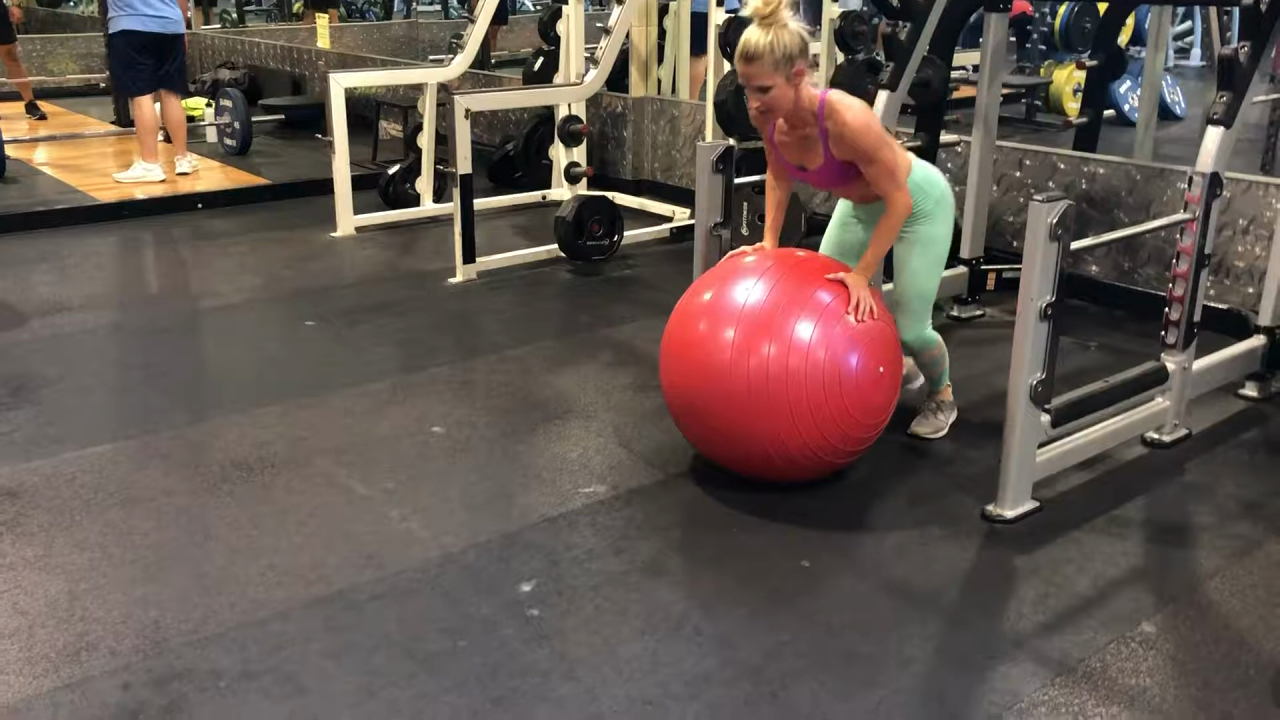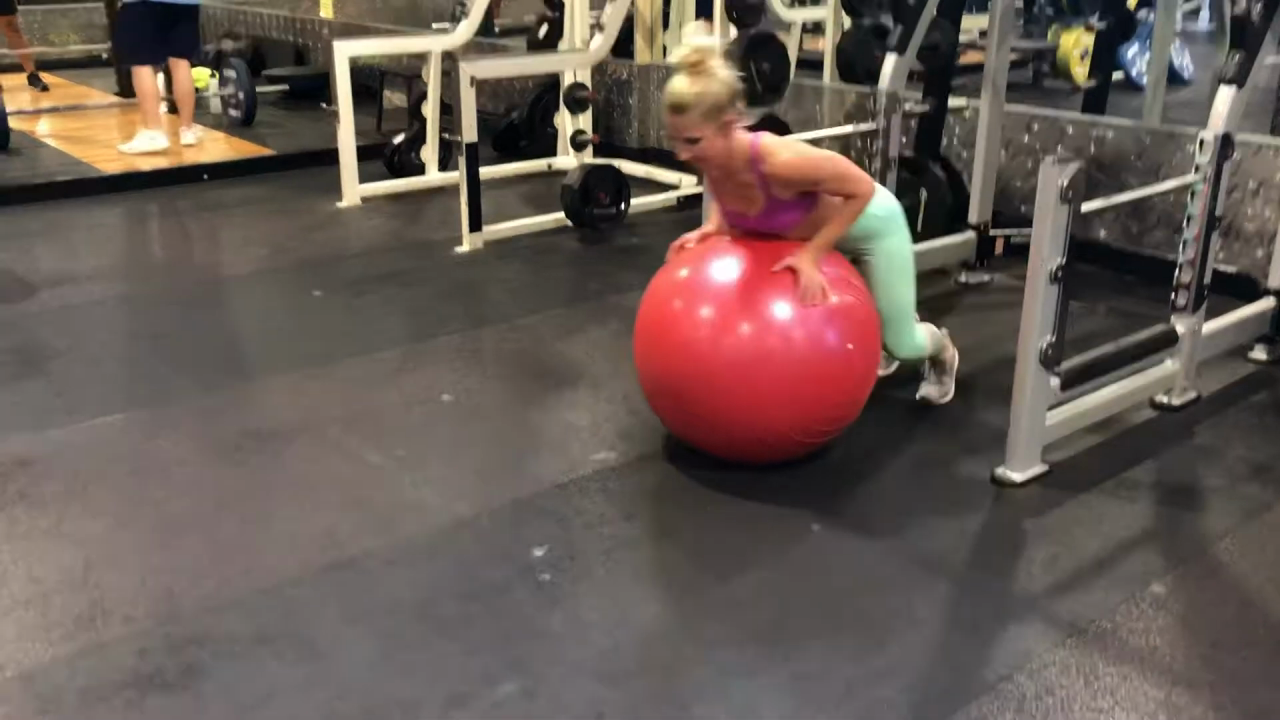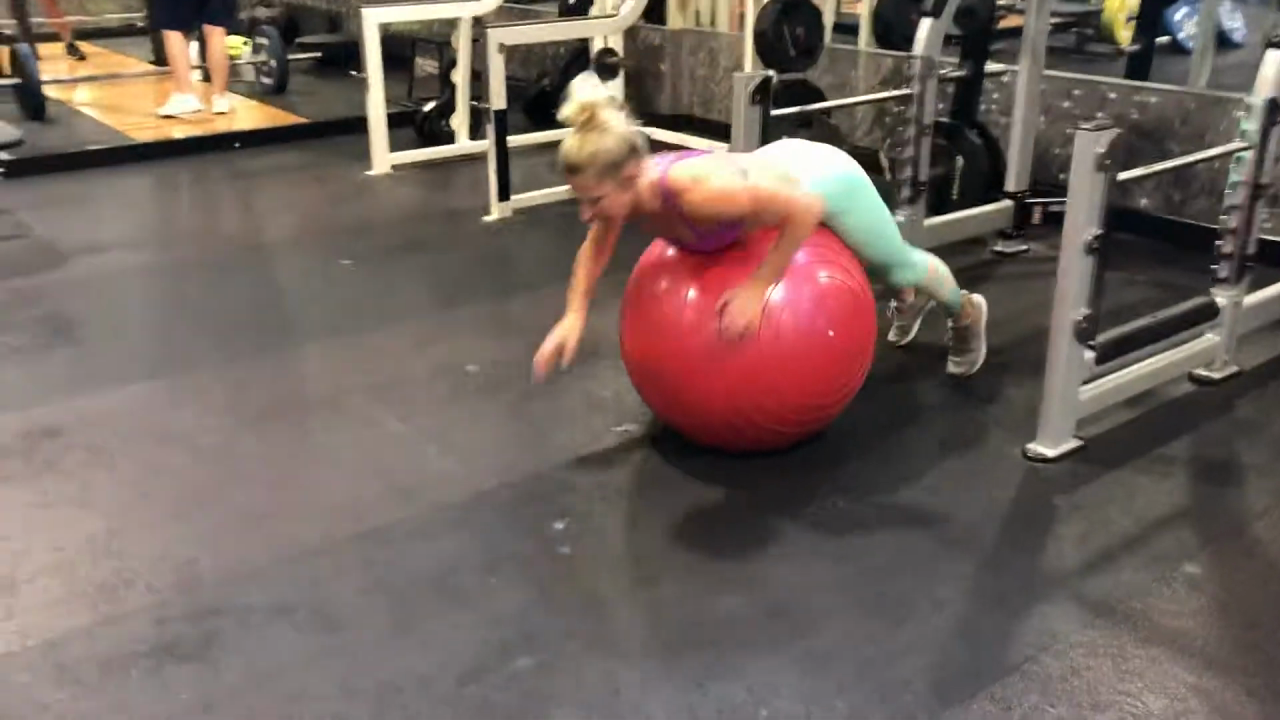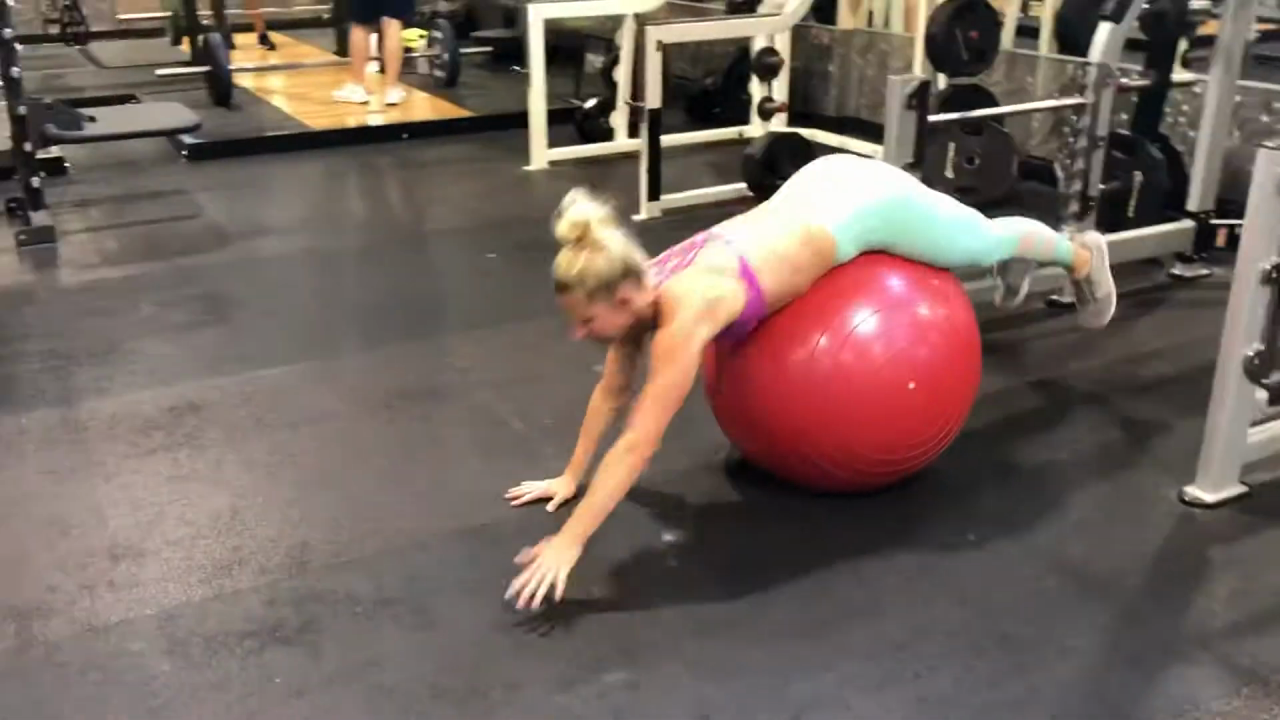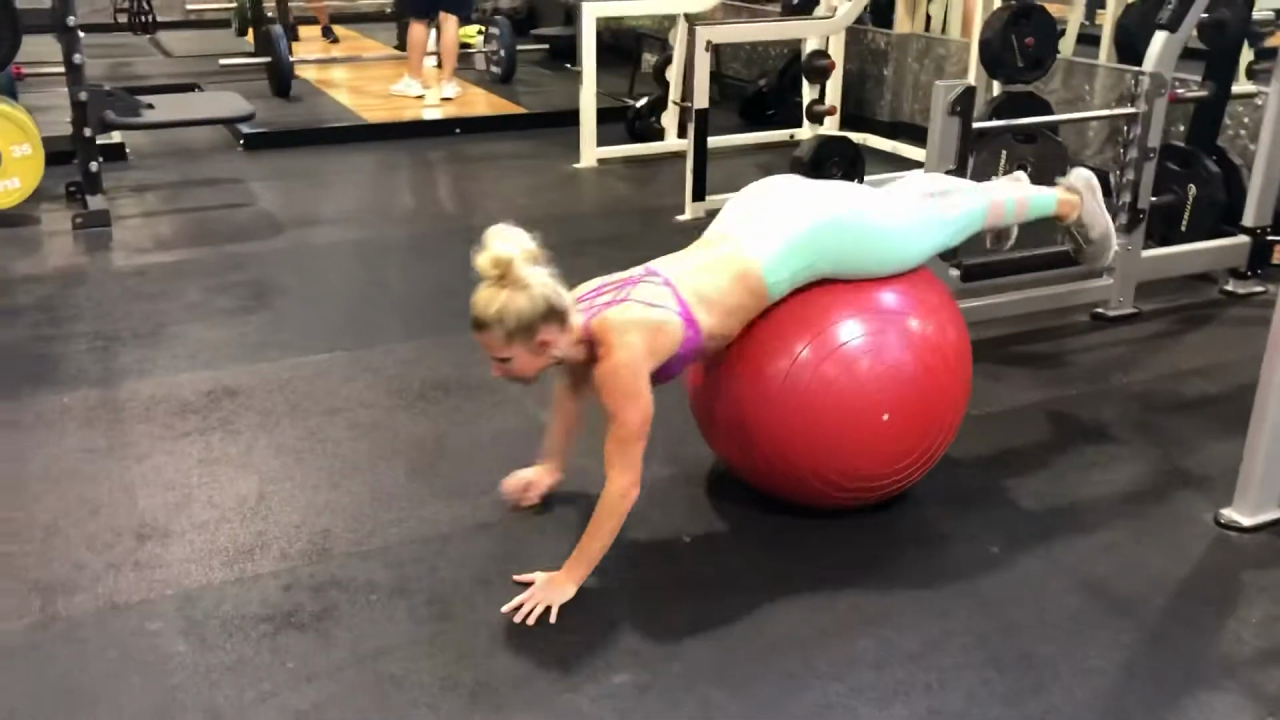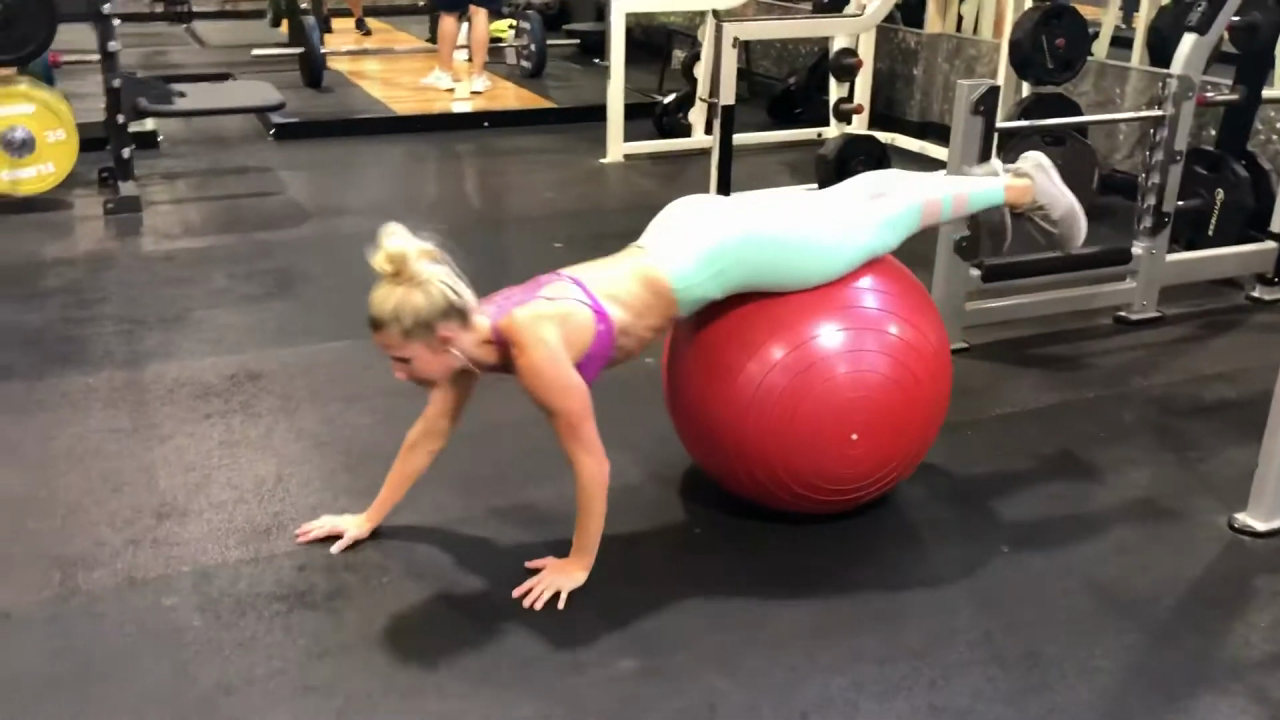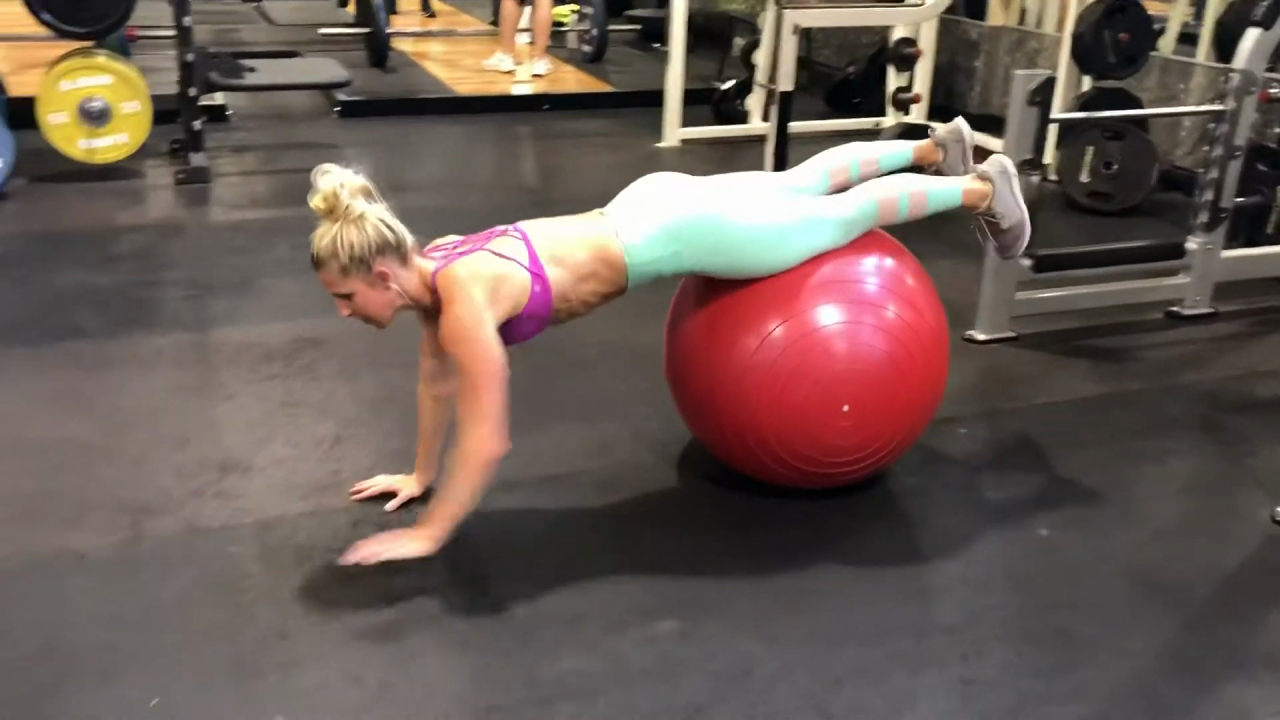
dt=0.3s
person 1, frame 1
left shoulder: (845, 119)
right shoulder: (766, 114)
left elbow: (898, 200)
right elbow: (778, 175)
left wrist: (862, 275)
right wrist: (769, 242)
left hip: (919, 202)
right hip: (860, 204)
left knee: (908, 327)
left ankle: (942, 396)
person 1, frame 2
left shoulder: (778, 160)
right shoulder: (703, 151)
left elbow: (863, 189)
left wrist: (813, 254)
right wrist: (713, 224)
left hip: (868, 220)
right hip: (813, 221)
left knee: (898, 341)
left ankle: (942, 352)
right ankle: (883, 354)
person 1, frame 3
left shoulder: (696, 192)
right shoulder: (619, 186)
left elbow: (805, 206)
right elbow: (594, 248)
left wrist: (757, 287)
right wrist: (573, 317)
left hip: (827, 181)
right hip: (779, 165)
left knee: (900, 264)
left ankle: (966, 311)
right ankle: (912, 295)
person 1, frame 4
left shoulder: (683, 311)
right shoulder: (636, 287)
left elbow: (638, 441)
right elbow: (612, 385)
left wrist: (566, 545)
right wrist: (571, 476)
left hip: (868, 205)
right hip: (824, 184)
left knee: (983, 245)
left ankle: (1081, 256)
right ankle: (1011, 264)
person 1, frame 5
left shoulder: (621, 348)
right shoulder: (571, 311)
left elbow: (623, 484)
right elbow: (572, 382)
left wrist: (569, 578)
right wrist: (551, 466)
left hip: (807, 236)
right hip: (767, 207)
left knee: (948, 221)
right knee: (898, 200)
left ankle: (1072, 199)
right ankle: (998, 185)
person 1, frame 6
left shoulder: (532, 348)
right shoulder: (461, 326)
left elbow: (591, 460)
right elbow: (431, 429)
left wrist: (581, 560)
right wrist: (374, 516)
left hip: (721, 249)
right hip: (688, 227)
left knee: (870, 228)
right knee: (830, 205)
left ankle: (1020, 185)
right ankle: (970, 185)
person 1, frame 7
left shoulder: (461, 300)
right shoulder: (426, 271)
left elbow: (485, 441)
right elbow: (435, 380)
left wrist: (428, 533)
right wrist: (419, 475)
left hip: (675, 232)
right hip: (651, 203)
left knee: (841, 218)
right knee: (800, 184)
left ankle: (981, 190)
right ankle: (932, 148)
